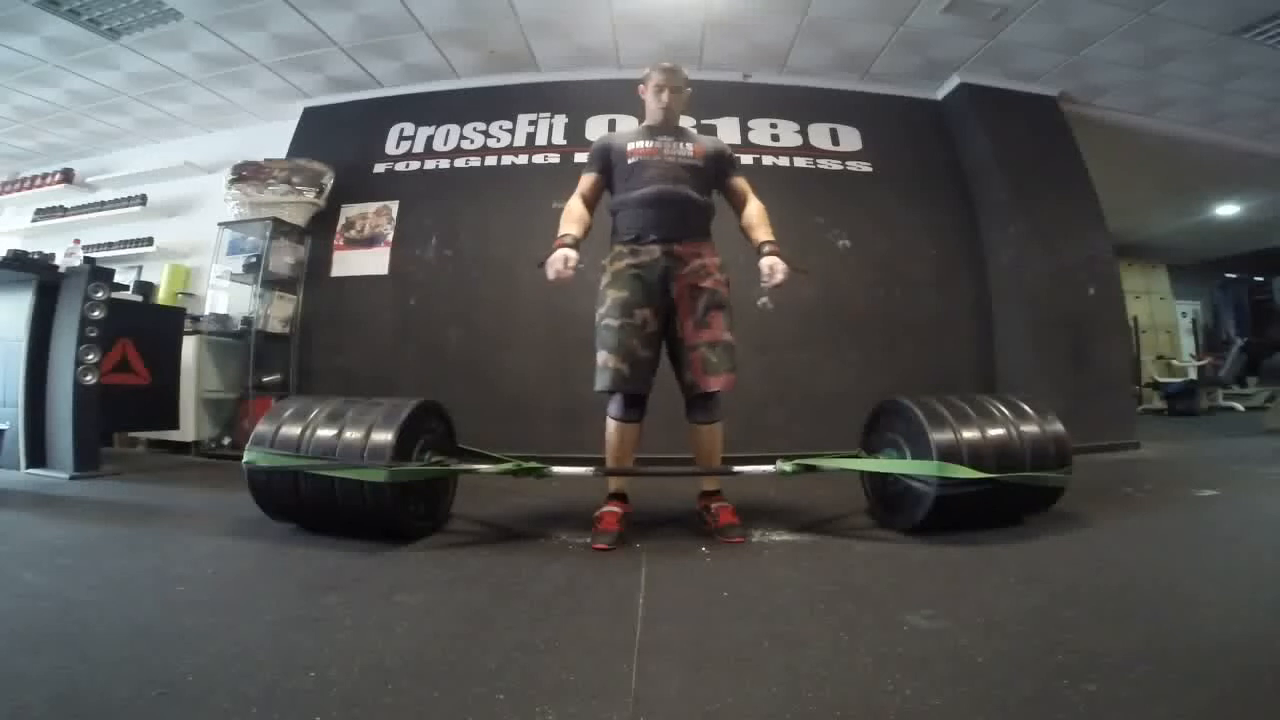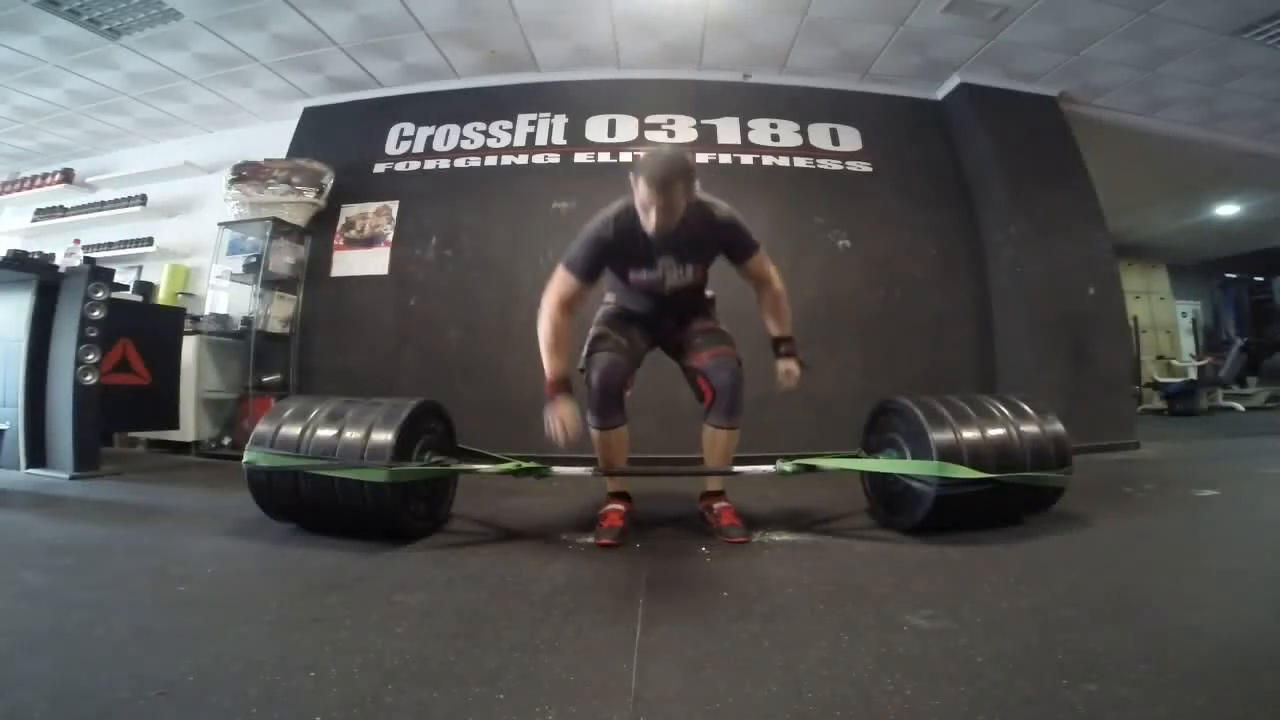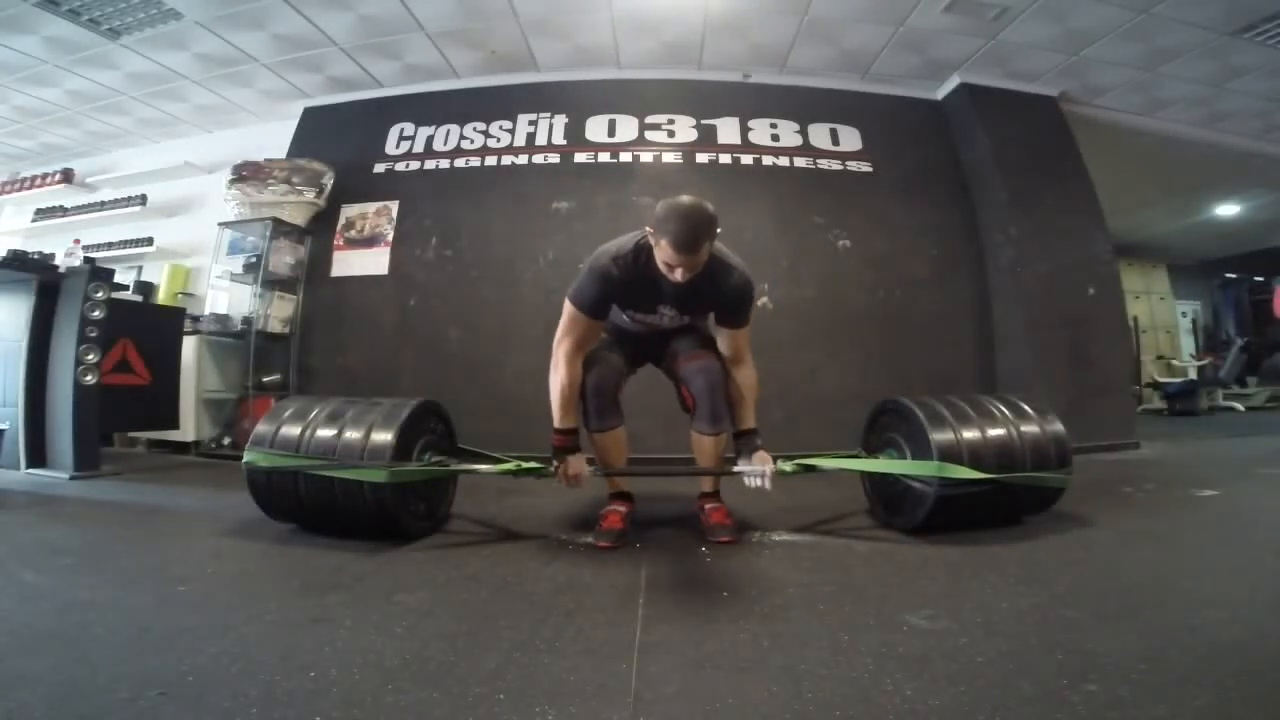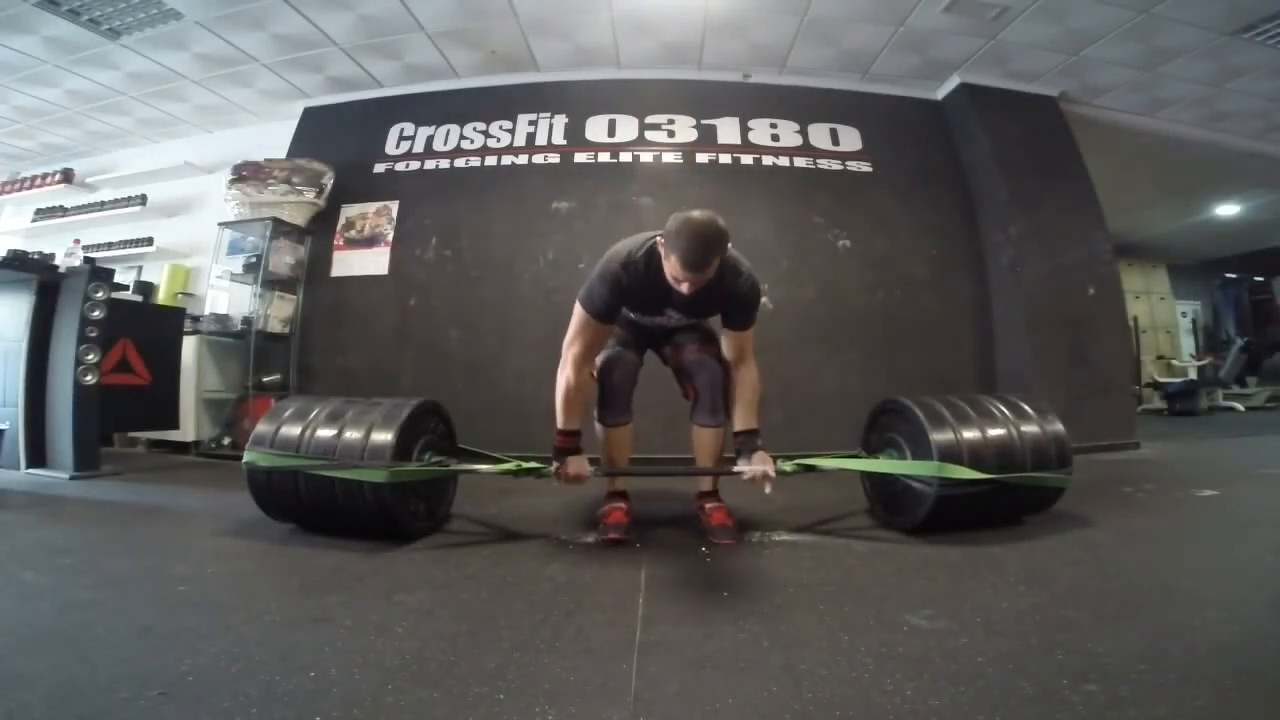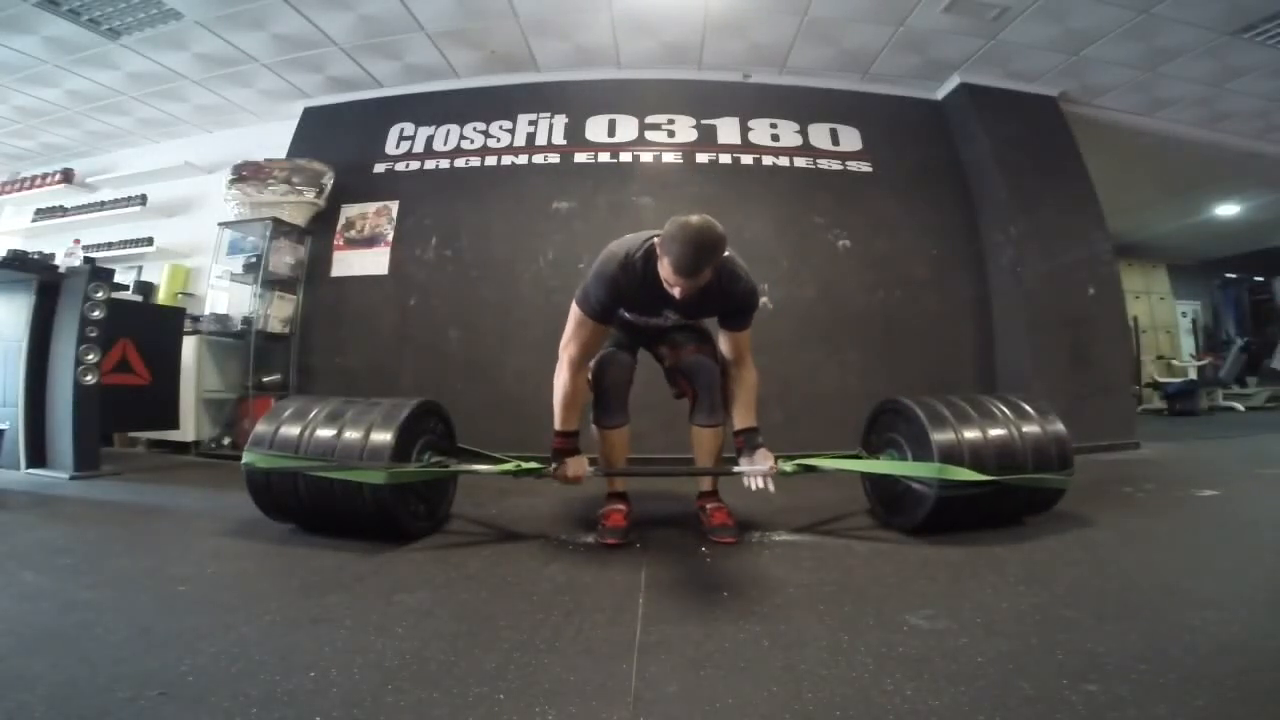
dt=1s
person 1, frame 1
left shoulder: (711, 148)
right shoulder: (613, 144)
left elbow: (746, 201)
right elbow: (581, 199)
left wrist: (767, 248)
right wrist: (567, 243)
left hip: (696, 263)
right hip: (631, 263)
left knee: (705, 384)
right knee: (626, 386)
left ankle: (712, 496)
right ankle: (615, 499)
person 1, frame 2
left shoulder: (717, 221)
right shoulder: (608, 229)
left elbow: (766, 280)
right elbow: (554, 305)
left wrist: (784, 348)
right wrist: (557, 390)
left hip: (689, 313)
right hip: (627, 312)
left knee: (727, 378)
right knee: (602, 378)
left ankle: (714, 496)
right ankle: (617, 498)
person 1, frame 3
left shoulder: (732, 279)
right shoulder: (610, 264)
left elbow: (737, 361)
right elbow: (567, 351)
left wrist: (749, 443)
right wrist: (566, 444)
left hip: (684, 334)
right hip: (620, 333)
left knee: (710, 385)
right knee: (595, 383)
left ankle: (710, 498)
right ankle: (618, 497)
person 1, frame 4
left shoulder: (740, 283)
right shoulder: (621, 267)
left elbow: (740, 363)
right elbow: (575, 357)
left wrist: (749, 444)
right wrist: (567, 446)
left hip: (685, 328)
right hip: (625, 324)
left knee: (711, 378)
right knee: (614, 377)
left ankle: (708, 496)
right ankle: (616, 496)
person 1, frame 5
left shoulder: (736, 284)
right shoulder: (617, 266)
left elbow: (738, 363)
right elbow: (572, 358)
left wrist: (749, 441)
right wrist: (566, 447)
left hip: (680, 327)
right hip: (619, 323)
left knee: (709, 377)
right knee: (609, 377)
left ankle: (708, 496)
right ankle: (616, 498)
